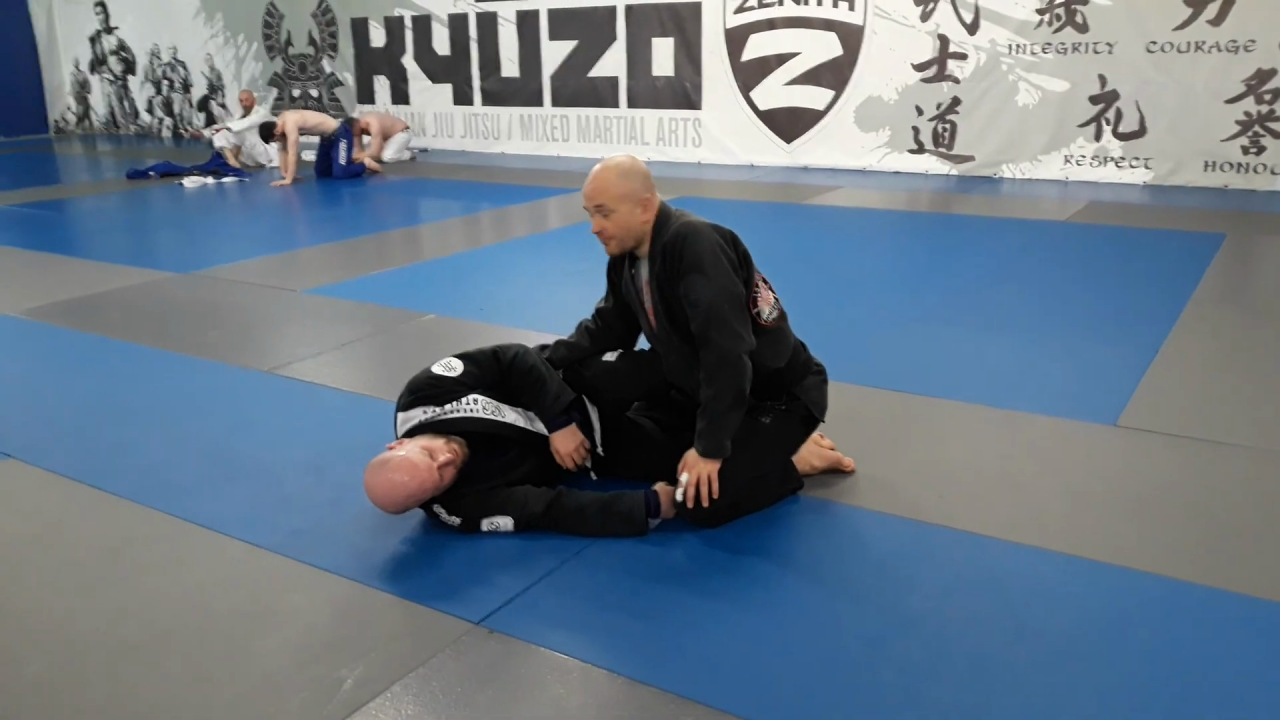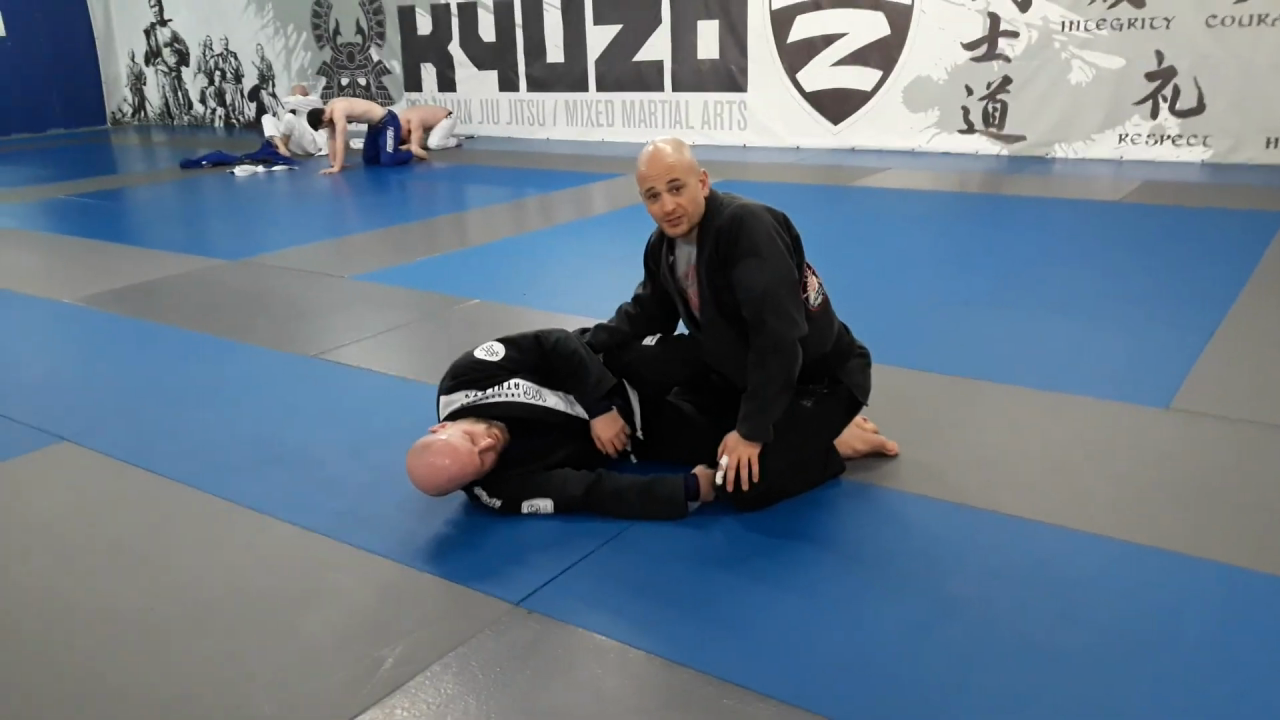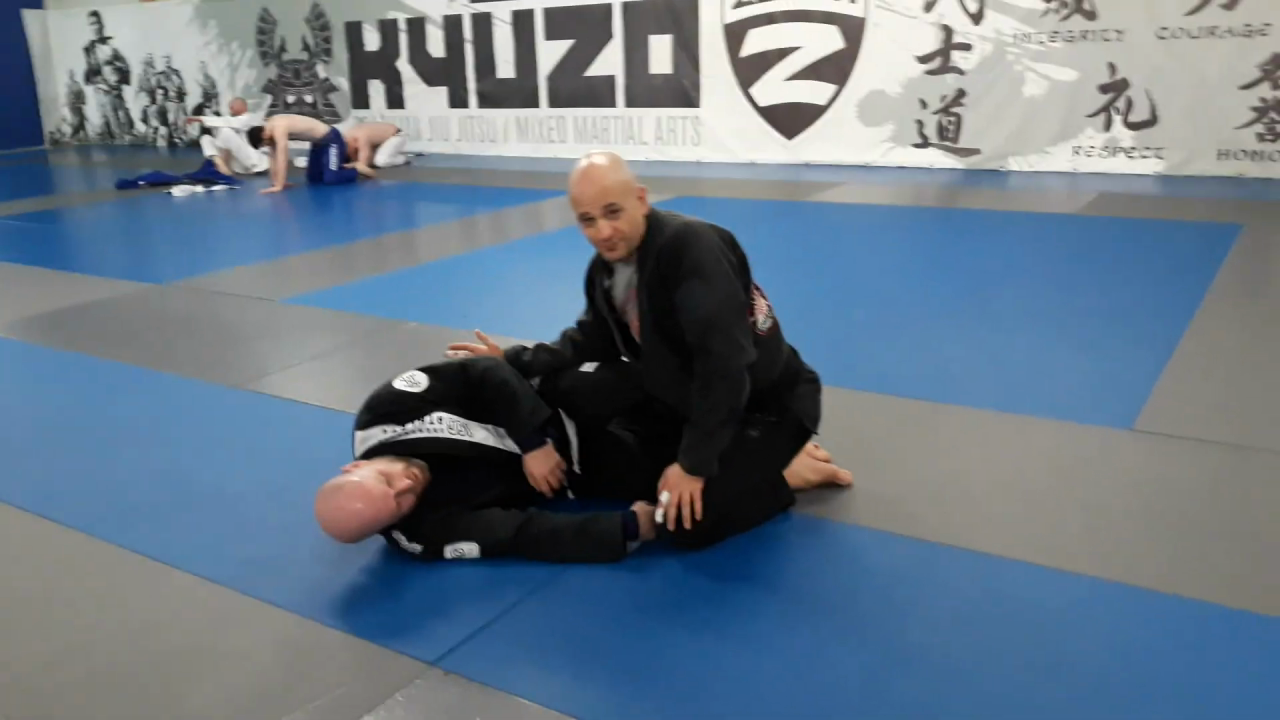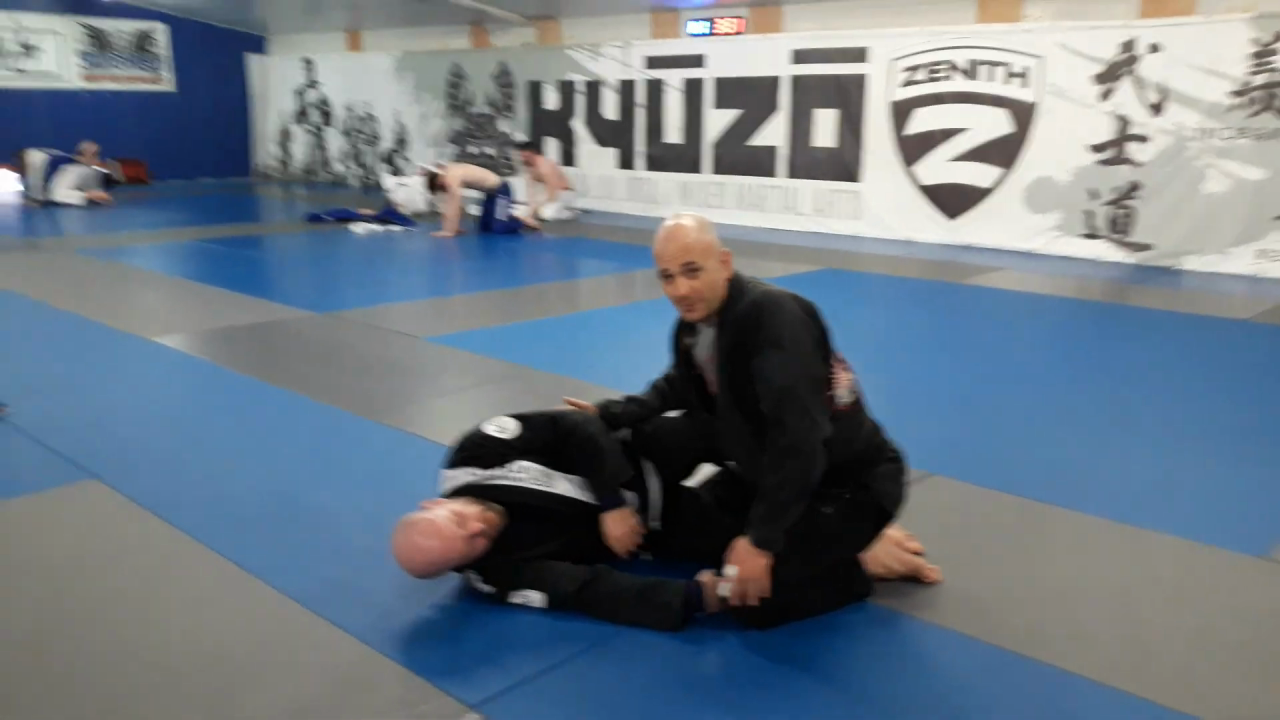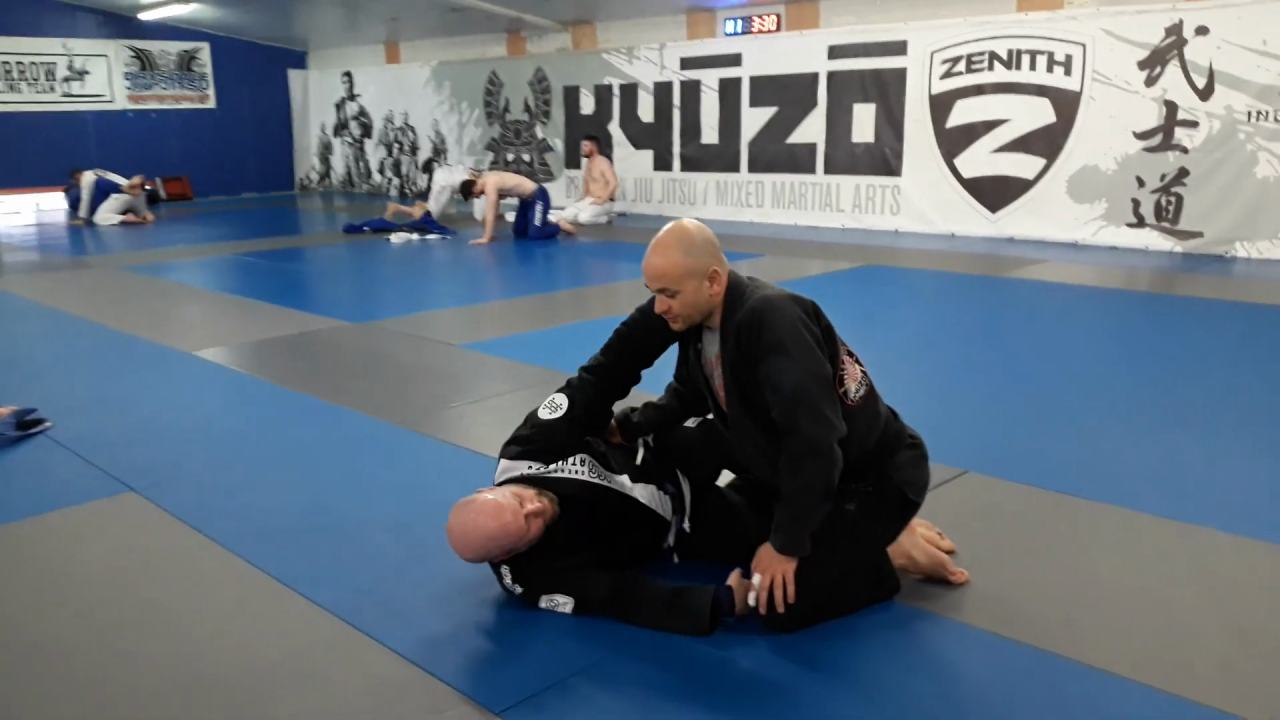
dt=1s
person 1, frame 1
left shoulder: (425, 393)
right shoulder: (463, 509)
left elbow: (514, 360)
right elbow: (555, 510)
left wrist: (558, 419)
right wrist: (655, 506)
left hip: (578, 387)
right hip: (597, 449)
right ankle: (789, 457)
person 1, frame 2
left shoulder: (467, 375)
right shoulder: (506, 491)
left elbow: (555, 344)
right elbow: (596, 493)
left wrist: (601, 406)
right wrist: (693, 488)
person 1, frame 3
left shoulder: (385, 411)
right shoulder: (431, 534)
left elbow: (482, 373)
right elbow: (530, 537)
left wrist: (533, 440)
right wrist: (633, 527)
person 1, frame 4
left shoulder: (475, 455)
right shoulder: (500, 577)
left elbow: (571, 429)
right elbow: (593, 592)
left wrist: (612, 502)
right wrist: (700, 598)
left hip: (638, 456)
right hip: (650, 525)
right ankle: (860, 557)
person 1, frame 5
left shoulder: (534, 444)
right shoulder: (537, 577)
left elbow: (606, 372)
right elbow: (625, 597)
right wrist: (728, 602)
left hip: (663, 459)
right hip: (677, 528)
right ankle: (884, 555)
person 2, frame 1
left shoulder: (696, 247)
right shoulder: (626, 256)
left elbow: (726, 354)
right elbow: (608, 328)
left wrist: (709, 447)
right wrist: (545, 360)
left hip: (775, 392)
left knee: (704, 505)
left ankle: (800, 456)
person 2, frame 2
left shoulder: (748, 228)
right shoulder: (663, 243)
left elbow: (778, 338)
right elbow: (646, 313)
left wrist: (752, 430)
right wrist: (584, 345)
left hip: (817, 374)
right hip: (737, 363)
left knee: (746, 488)
left ankle: (837, 439)
person 2, frame 3
left shoulder: (692, 248)
right shoulder: (605, 266)
left elbow: (725, 365)
right elbow: (594, 342)
left wrist: (693, 463)
right wrist: (515, 361)
left hip: (764, 401)
right hip: (685, 394)
left knee: (687, 524)
left ankle: (785, 470)
person 2, frame 4
left shoulder: (772, 317)
right shoulder: (693, 325)
left elbow: (797, 440)
right elbow: (678, 391)
left wrist: (763, 539)
right wrist: (607, 414)
left hip: (851, 481)
right hip: (775, 473)
left knee: (755, 599)
right ankle: (826, 536)
person 2, frame 5
left shoulder: (772, 320)
right shoulder: (698, 321)
left elbow: (813, 440)
right elbow: (687, 395)
left wrist: (787, 543)
right wrist: (626, 426)
left hip: (874, 475)
left knee: (785, 603)
right ankle: (861, 533)
